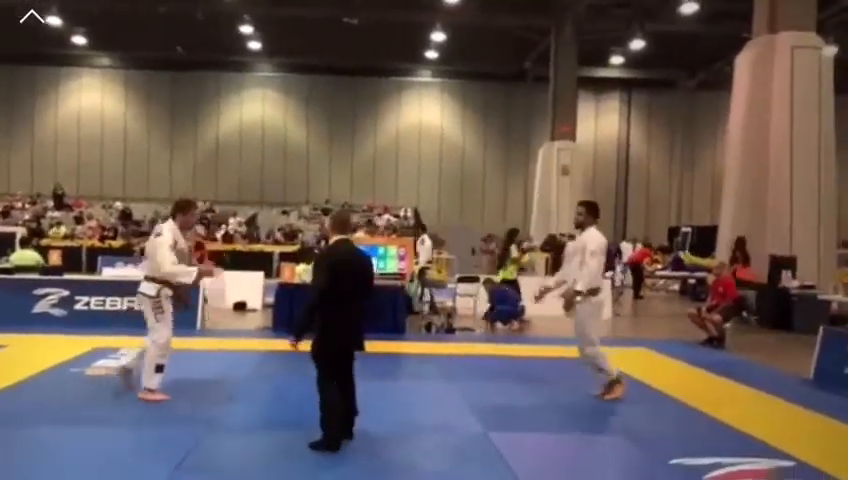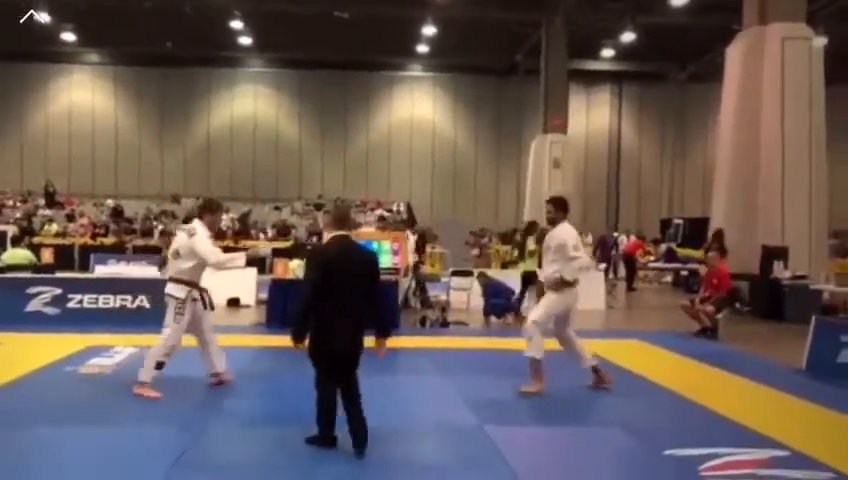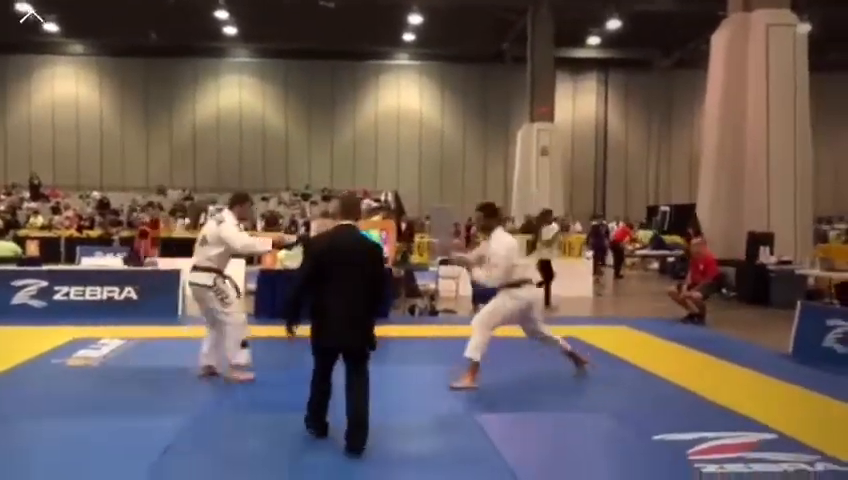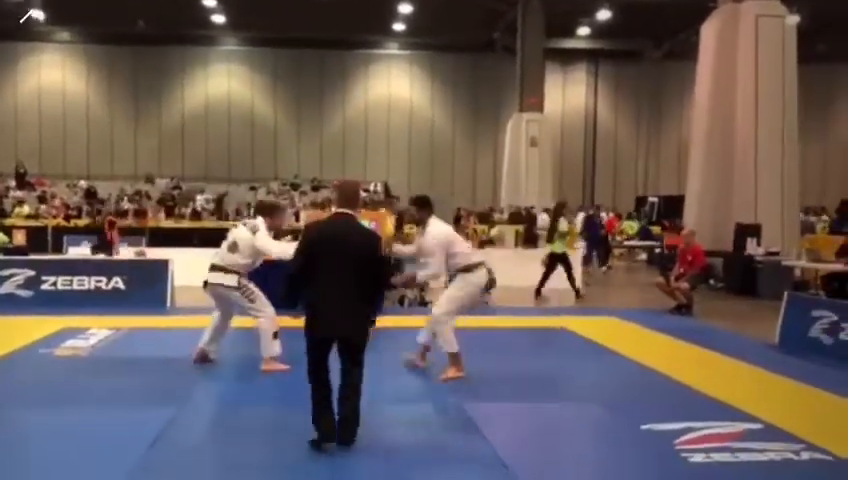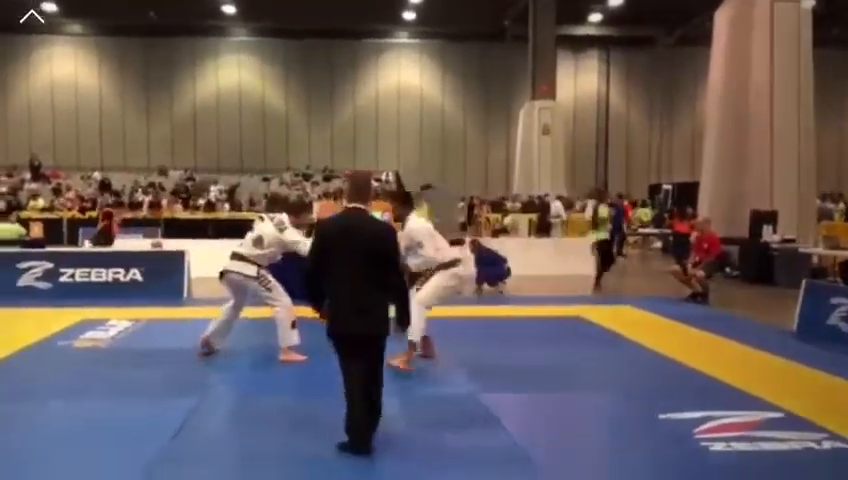
dt=0.3s
person 1, frame 1
left shoulder: (327, 256)
right shoulder: (363, 258)
left elbow: (317, 297)
right elbow: (367, 294)
left wrist: (299, 332)
left hip: (329, 331)
right hip: (351, 330)
left knee: (328, 381)
right knee: (345, 378)
left ankle: (331, 438)
right ankle: (346, 427)
person 1, frame 2
left shoulder: (319, 254)
right shoulder: (367, 256)
left elbow: (309, 296)
right elbow: (374, 296)
left wrist: (299, 330)
right wrist: (382, 330)
left hip: (325, 332)
right hip: (353, 332)
left knee: (326, 383)
right knee: (348, 381)
left ankle: (326, 435)
right ankle: (359, 436)
person 1, frame 3
left shoulder: (318, 243)
right shoulder: (372, 248)
left elbow: (303, 283)
right elbow: (379, 290)
left wrist: (291, 316)
right wrist: (368, 318)
left hip: (326, 323)
right hip: (359, 326)
left knee: (322, 373)
right knee: (357, 380)
left ankle: (317, 423)
right ankle: (356, 440)
person 1, frame 4
left shoulder: (314, 231)
right shoulder: (370, 238)
left elbow: (296, 271)
right elbow: (379, 282)
left wrist: (294, 300)
right wrist: (370, 312)
left hip: (319, 316)
right hip: (355, 318)
left knee: (318, 370)
right knee: (351, 375)
left ankle: (325, 430)
right ankle: (346, 433)
person 1, frame 5
left shoulder: (326, 228)
right shoulder: (384, 230)
left elbow: (312, 270)
right elbow: (396, 276)
left wrist: (318, 302)
right wrist: (403, 314)
left hip: (342, 314)
right hip: (375, 315)
left knee: (353, 373)
right knee: (372, 372)
left ankle: (359, 436)
right ankle: (367, 428)
person 2, frame 1
left shoulder: (594, 239)
right shoulder: (582, 239)
left elbow: (591, 268)
right elbow: (571, 270)
left wrist: (575, 291)
right wrist: (549, 287)
left hip: (587, 300)
right hip: (579, 299)
left knee: (589, 346)
right knee: (586, 346)
left ankle: (616, 382)
right ankle: (610, 382)
person 2, frame 2
left shoulder: (566, 234)
right shoulder: (554, 234)
left elbow: (584, 261)
left wrist: (563, 278)
right wrist: (544, 280)
left hip: (562, 292)
right hip: (557, 291)
left knee: (533, 326)
right knee: (566, 336)
left ankle: (537, 379)
right ankle: (599, 375)
person 2, frame 3
left shoulder: (498, 244)
right shoulder: (492, 240)
left elbow: (493, 278)
right elbow: (474, 258)
left wrist: (473, 273)
right wrist: (459, 258)
left hip: (515, 292)
right hip: (527, 291)
left knee: (481, 324)
right knee: (537, 329)
left ankle: (470, 377)
right ankle: (576, 357)
person 2, frame 4
left shoulder: (435, 233)
right shoulder: (430, 230)
left elbow: (435, 267)
right elbow: (414, 250)
left wrist: (411, 277)
right wrist: (391, 247)
left hip: (470, 275)
right hip: (465, 275)
left knee: (440, 315)
right knee: (438, 313)
left ankle: (456, 366)
right ankle: (422, 356)
person 2, frame 5
left shoulder: (416, 227)
right shoulder: (407, 228)
left elbow: (429, 257)
left wrist: (408, 267)
left hip: (450, 271)
right hip: (440, 271)
left knee: (418, 304)
right knee: (415, 302)
left ankle: (408, 358)
right ankle: (427, 348)
person 3, frame 1
left shoulder: (174, 233)
right shoulder: (166, 236)
right elbow: (168, 268)
left wrist: (199, 270)
right wrist: (198, 271)
left hip: (160, 291)
right hip: (155, 292)
left knee: (157, 337)
right knee: (161, 339)
left ankle: (130, 368)
right ankle: (149, 388)
person 3, frame 2
left shoulder: (189, 230)
right shoulder: (198, 236)
right elbow: (217, 259)
right wrist: (247, 254)
left hip: (187, 290)
right hip: (181, 292)
left knee: (206, 334)
right knee: (170, 339)
left ankle: (218, 372)
right ankle: (143, 383)
person 3, frame 3
left shoulder: (221, 221)
right shoulder: (226, 224)
right elbow: (243, 244)
right wrist: (272, 242)
left hip: (201, 277)
right hip: (208, 279)
left knee: (215, 323)
right knee: (236, 320)
left ankle: (207, 364)
right ankle: (236, 368)
person 3, frame 4
left shoulder: (246, 226)
right shoulder: (260, 234)
right elbow: (279, 252)
left hip: (214, 277)
right hip: (231, 280)
left knee: (224, 314)
right knee: (266, 313)
left ankle: (204, 351)
right ankle: (269, 360)
person 3, frame 5
left shoulder: (269, 218)
right shoulder: (285, 231)
right elbow: (308, 248)
left hip: (232, 267)
right hip: (250, 270)
left knee: (235, 305)
right knee: (283, 303)
left ankle: (209, 341)
right ankle: (287, 351)
